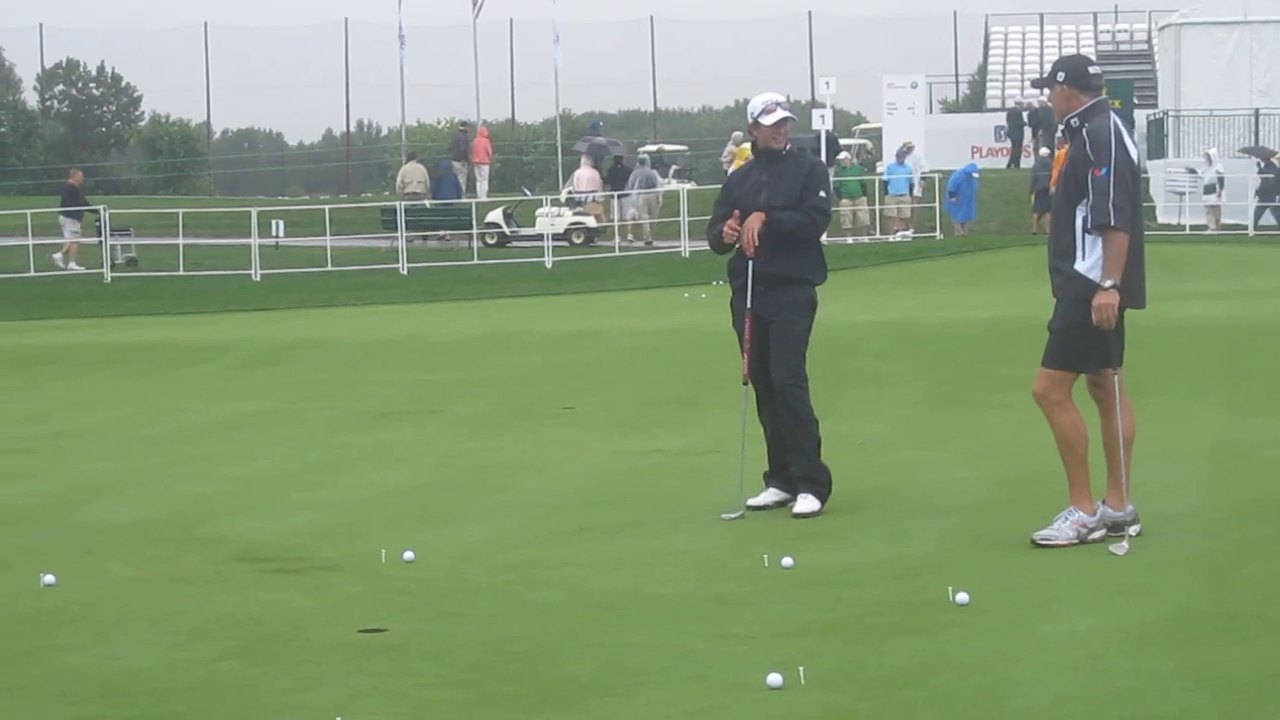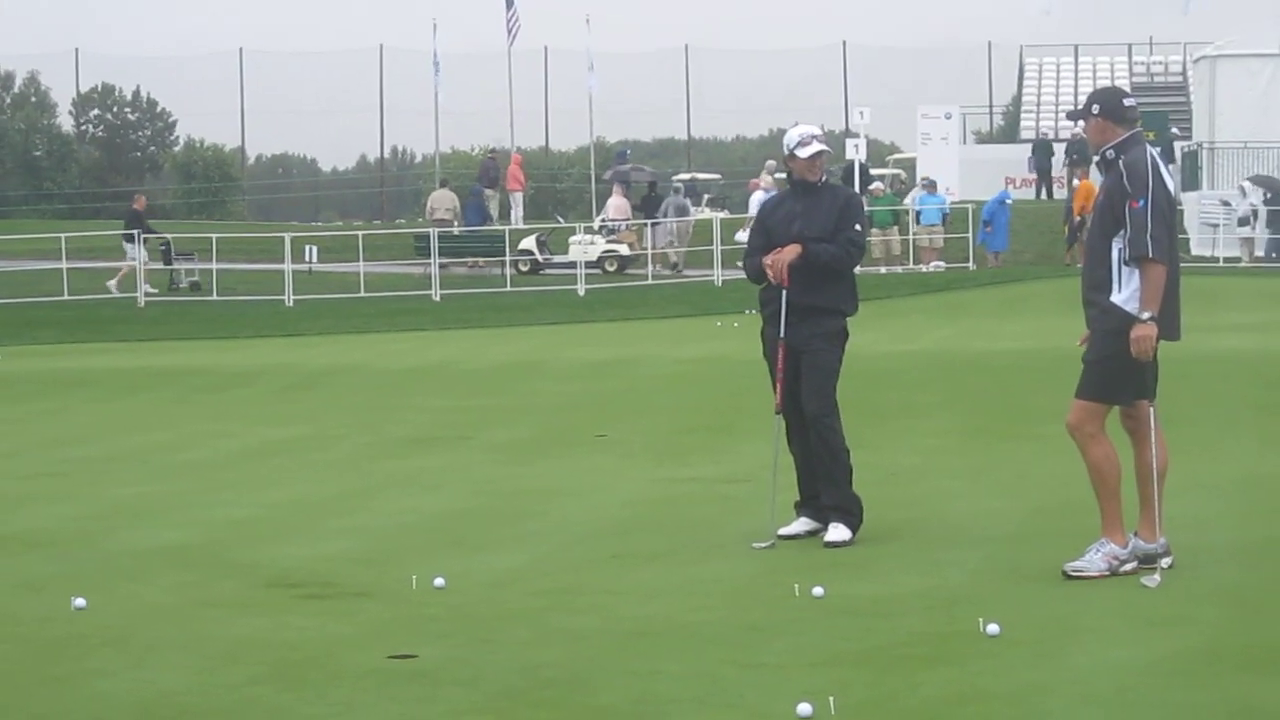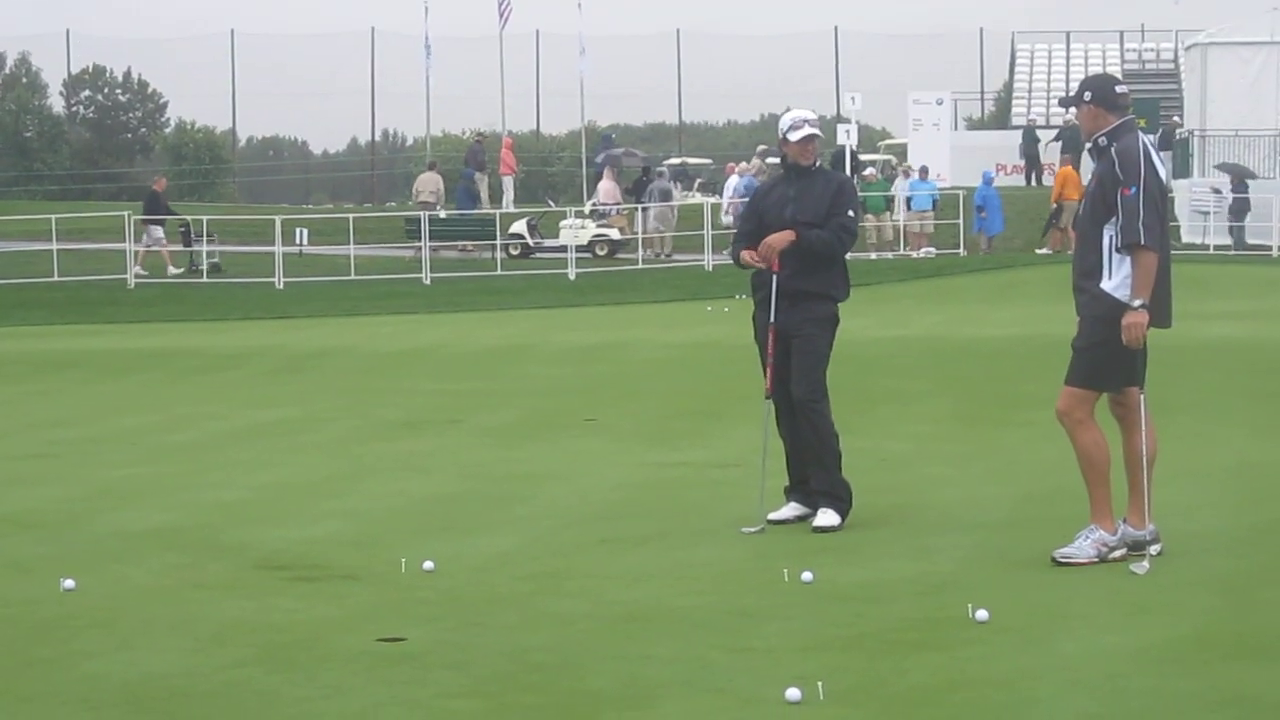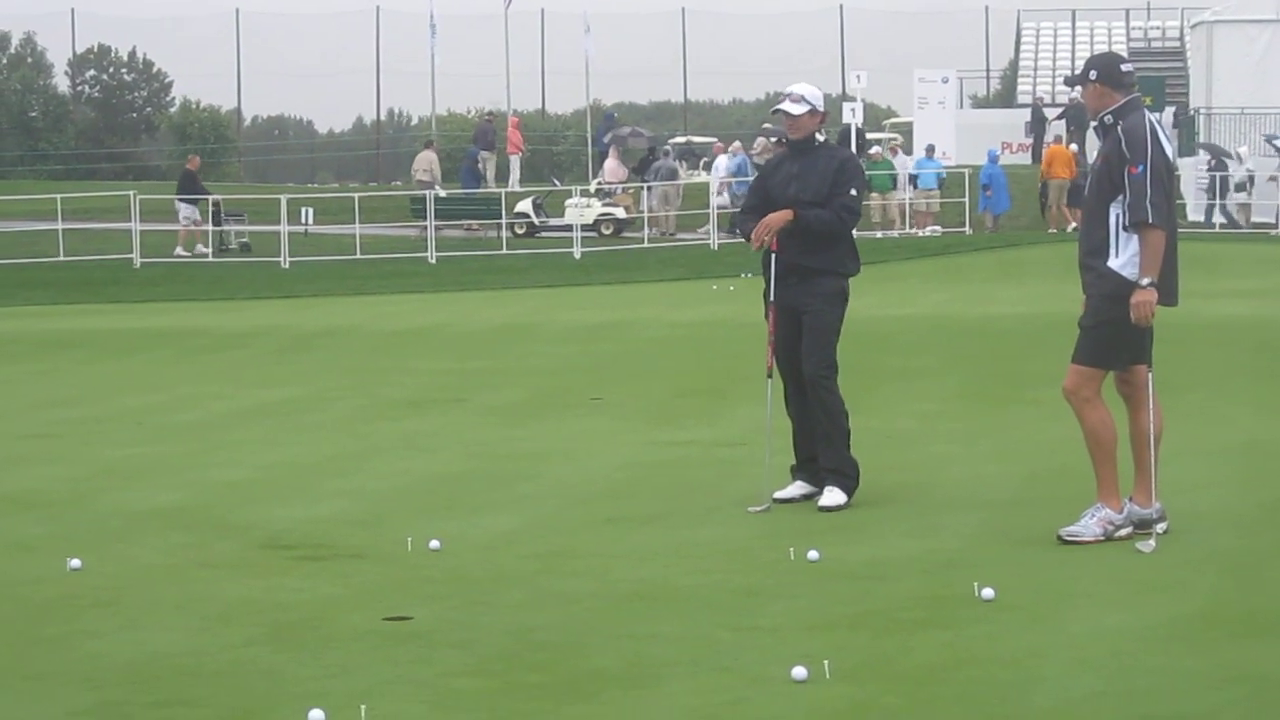
dt=0.5s
person 1, frame 1
left shoulder: (1100, 134)
right shoulder: (1094, 132)
left elbow: (1117, 218)
left wrist: (1109, 285)
left hip: (1094, 286)
right hip: (1090, 285)
left knee: (1051, 390)
right knee: (1105, 388)
left ankle: (1084, 512)
right ankle: (1117, 508)
person 1, frame 2
left shoulder: (1136, 166)
right shoulder: (1127, 165)
left elbow: (1154, 249)
left wrist: (1147, 317)
right wrist: (1103, 318)
left hip: (1130, 319)
right hip: (1122, 317)
left knee: (1084, 422)
right knee: (1137, 421)
left ankle: (1116, 543)
right ankle: (1149, 540)
person 1, frame 3
left shoulder: (1129, 154)
right shoulder: (1119, 152)
left elbow: (1145, 237)
left wrist: (1138, 304)
left hip: (1119, 305)
right hip: (1112, 303)
left knee: (1073, 408)
right knee: (1126, 408)
left ankle: (1105, 530)
right ankle: (1138, 527)
person 1, frame 4
left shoulder: (1135, 133)
right shoulder: (1123, 131)
left elbow: (1153, 215)
left wrist: (1147, 283)
left hip: (1126, 283)
right hip: (1119, 282)
left knee: (1080, 387)
right knee: (1133, 387)
left ankle: (1112, 509)
right ankle: (1144, 506)
person 2, frame 1
left shoulder: (809, 168)
right shoulder: (739, 178)
left elbow: (815, 220)
right elbow: (715, 234)
left wrist: (766, 218)
right wrist: (726, 231)
left hip: (792, 291)
right hip: (748, 292)
left knee: (788, 381)
right knee: (764, 386)
left ankle: (812, 483)
right ankle: (782, 478)
person 2, frame 2
left shoulder: (844, 200)
right shoulder: (772, 207)
left elbow: (850, 252)
right elbow: (751, 264)
left wrist: (802, 250)
right wrist: (765, 262)
left hip: (823, 322)
right hip: (778, 323)
left knee: (819, 411)
right knee: (794, 416)
left ankle: (842, 512)
right ankle: (813, 508)
person 2, frame 3
left shoulder: (837, 186)
right shoulder: (766, 191)
left elbow: (841, 238)
right elbow: (744, 239)
left wrist: (794, 236)
right wrist: (745, 254)
left hip: (815, 307)
right hip: (770, 307)
left knee: (809, 396)
right knee: (784, 400)
left ankle: (832, 498)
right ankle: (802, 494)
person 2, frame 4
left shoulder: (842, 162)
right shoulder: (774, 166)
left elbow: (843, 218)
right elbow: (748, 213)
left wrist: (792, 216)
right wrist: (755, 232)
left hip: (824, 282)
right hip: (781, 283)
left knee: (818, 373)
right knee: (793, 378)
left ankle: (839, 476)
right ankle: (809, 472)
